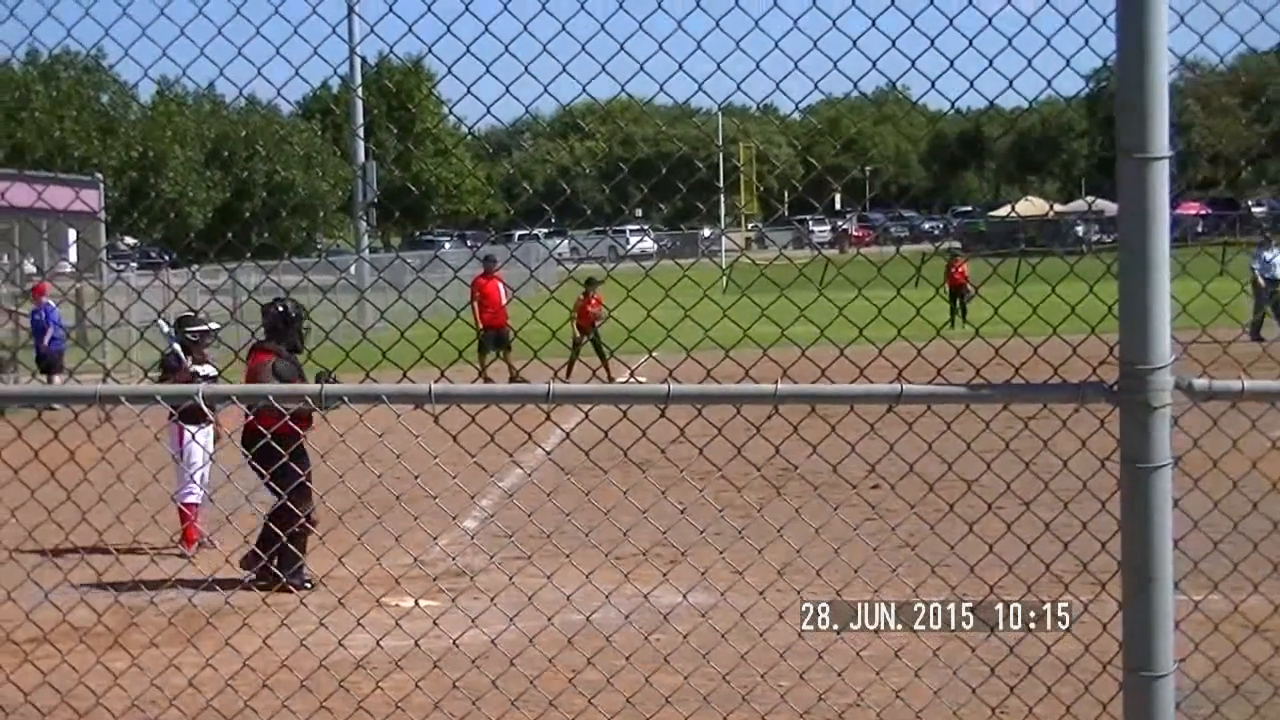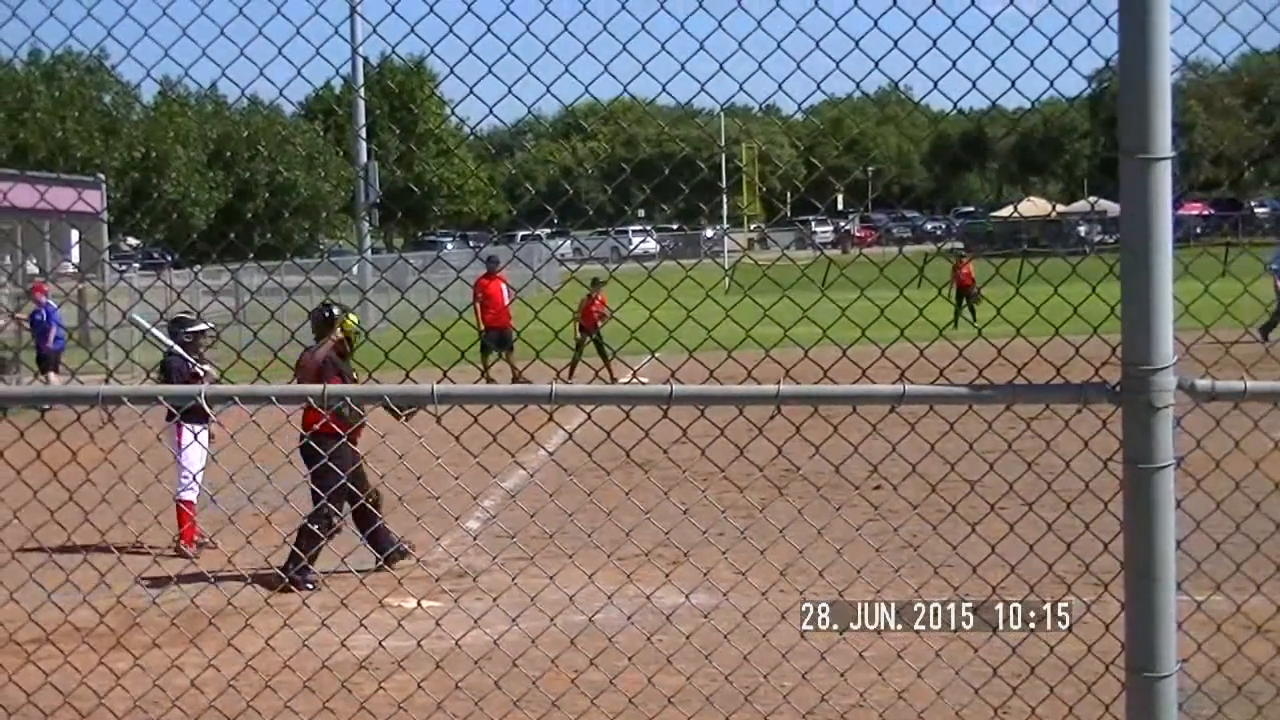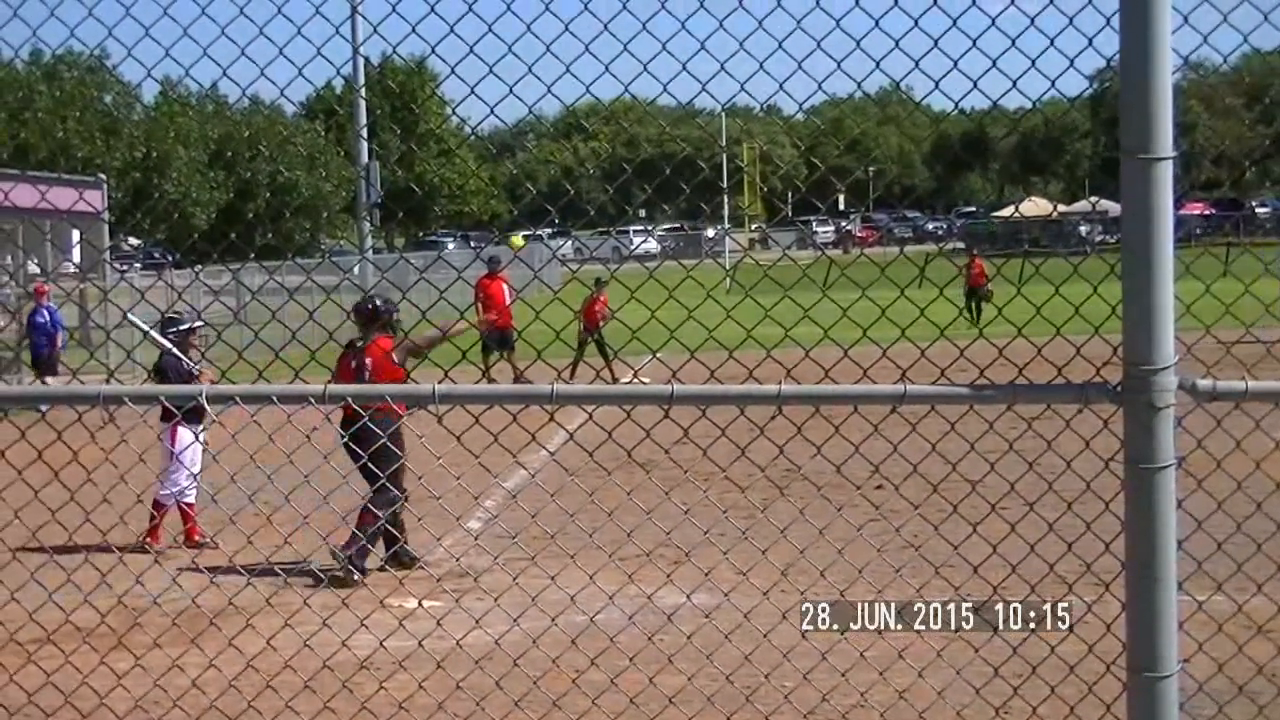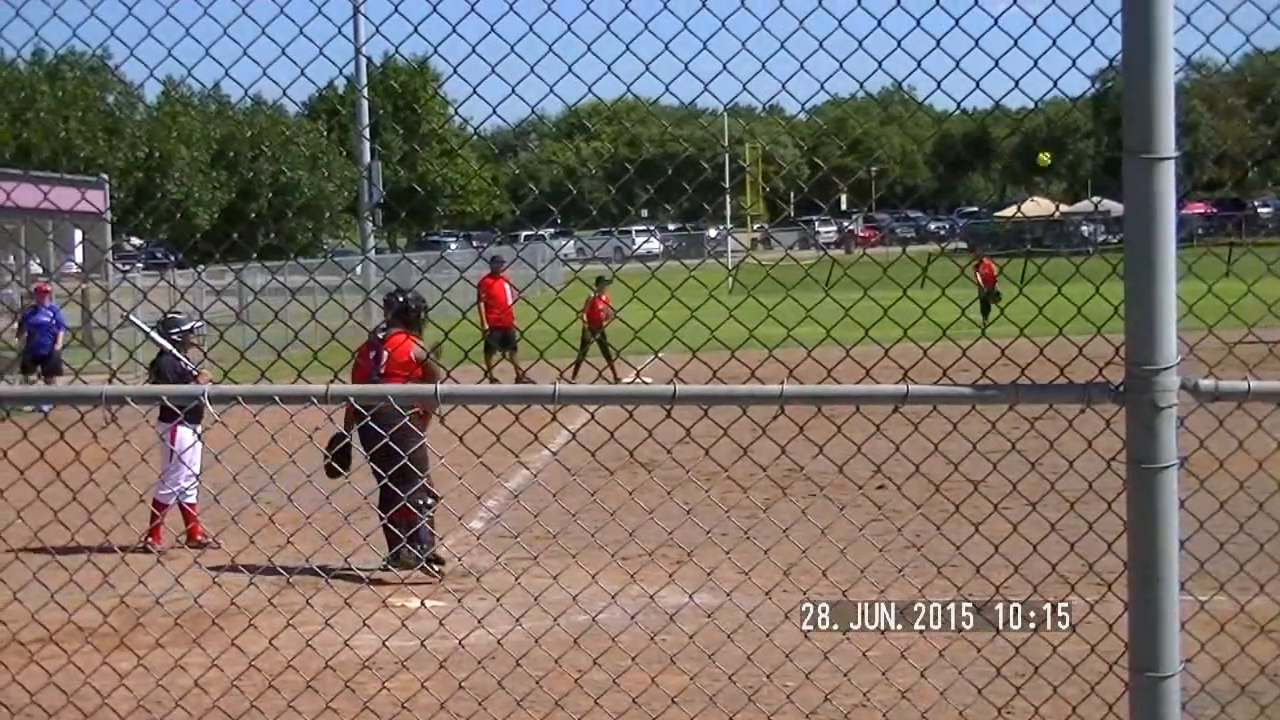
dt=0.4s
person 1, frame 1
left shoulder: (281, 357)
right shoulder: (268, 362)
right elbow: (272, 408)
right wrist: (308, 406)
left hip: (277, 441)
right hip: (275, 442)
left knee: (296, 502)
right knee: (301, 506)
left ankle: (261, 560)
right ankle: (290, 573)
person 1, frame 2
left shoulder: (337, 362)
right shoulder: (312, 359)
right elbow: (309, 369)
left wrist: (395, 409)
right wrist: (332, 335)
left hip: (341, 444)
right hip: (326, 444)
left knee: (365, 499)
right knee: (328, 511)
left ankle: (388, 549)
right ankle: (296, 572)
person 1, frame 3
left shoulder: (349, 353)
right shoulder: (393, 346)
left elbow: (339, 387)
right elbow: (435, 337)
right wrist: (467, 323)
left hip: (352, 428)
right hip: (381, 427)
left knee: (385, 492)
right knee: (385, 497)
left ankle: (398, 552)
right ankle: (352, 555)
person 1, frame 4
left shoulder: (367, 347)
right shoulder: (415, 347)
right elbow: (436, 384)
left wrist: (348, 433)
left hip: (370, 424)
right hip: (399, 424)
left knee: (391, 492)
right knee: (418, 491)
left ankle: (401, 553)
right ankle: (422, 554)
person 2, frame 1
left shoulder: (205, 359)
right shoulder: (174, 359)
left wrist: (215, 423)
right wrist: (182, 377)
left hip: (205, 426)
right hip: (185, 427)
left knee: (201, 482)
right knee: (189, 482)
left ankle: (194, 531)
right ankle: (188, 539)
person 2, frame 2
left shoulder: (198, 359)
right shoulder: (174, 362)
left wrist: (208, 424)
right wrist: (202, 382)
left hip: (200, 426)
right hip: (183, 426)
left knee: (195, 481)
right knee: (187, 480)
left ankle: (192, 534)
right ankle: (182, 540)
person 2, frame 3
left shoulder: (188, 360)
right shoulder: (168, 361)
left wrist: (201, 430)
right wrist: (199, 383)
left hip: (193, 427)
right hip: (177, 428)
left knee: (189, 482)
right knee: (171, 482)
left ankle: (192, 534)
right ankle: (151, 536)
person 2, frame 4
left shoulder: (184, 359)
right shoulder: (165, 362)
right elbow: (167, 397)
right wrist: (197, 383)
left hip: (191, 426)
right hip: (176, 427)
left knee: (190, 481)
right knee: (171, 481)
left ankle: (195, 534)
right ankle: (152, 536)
